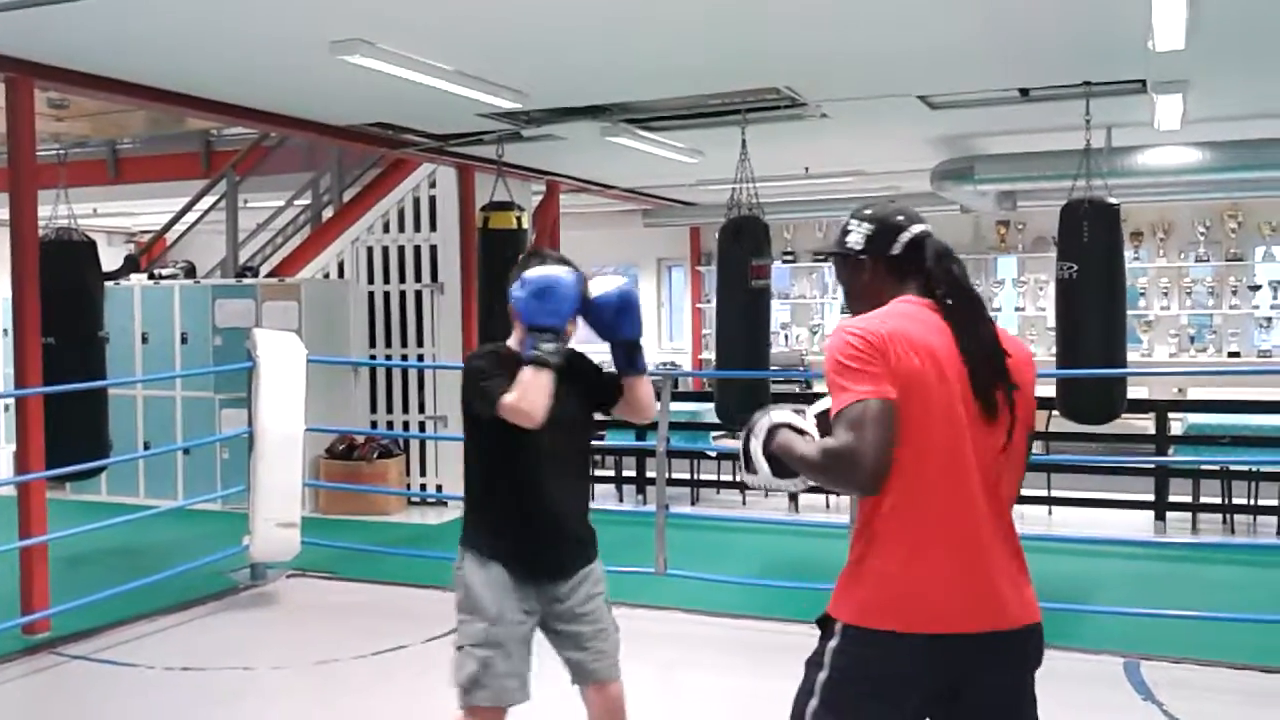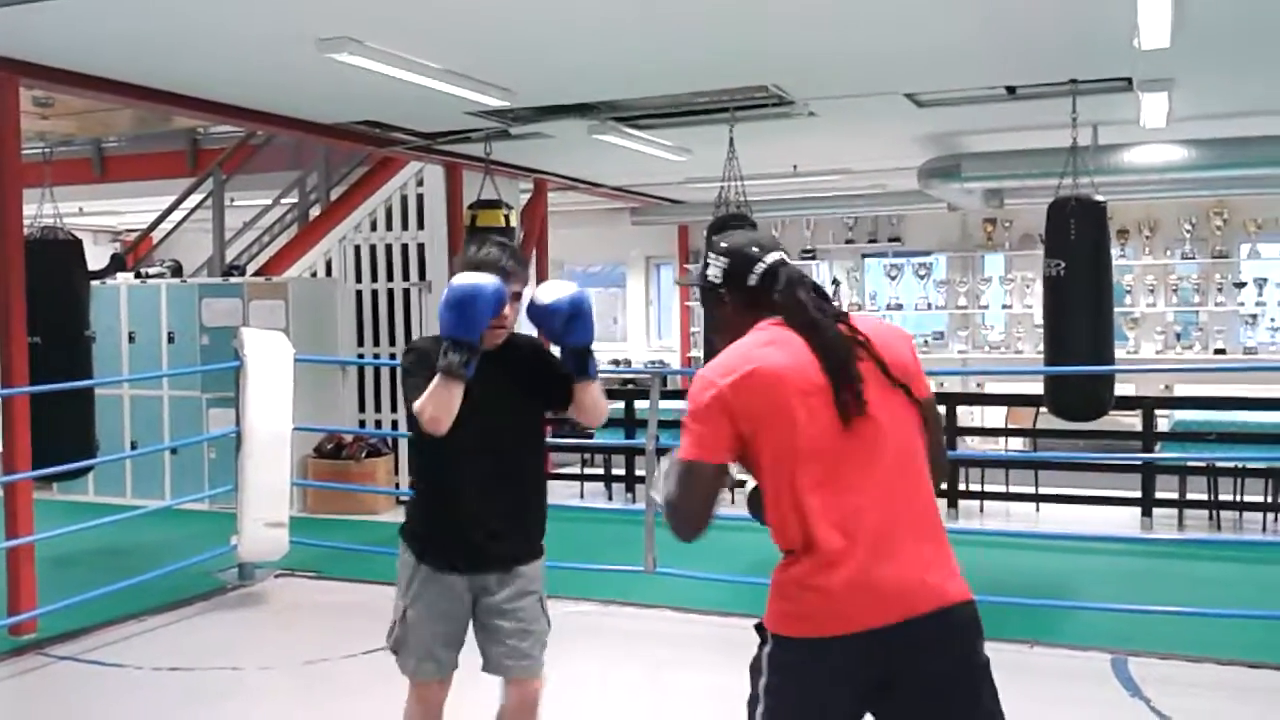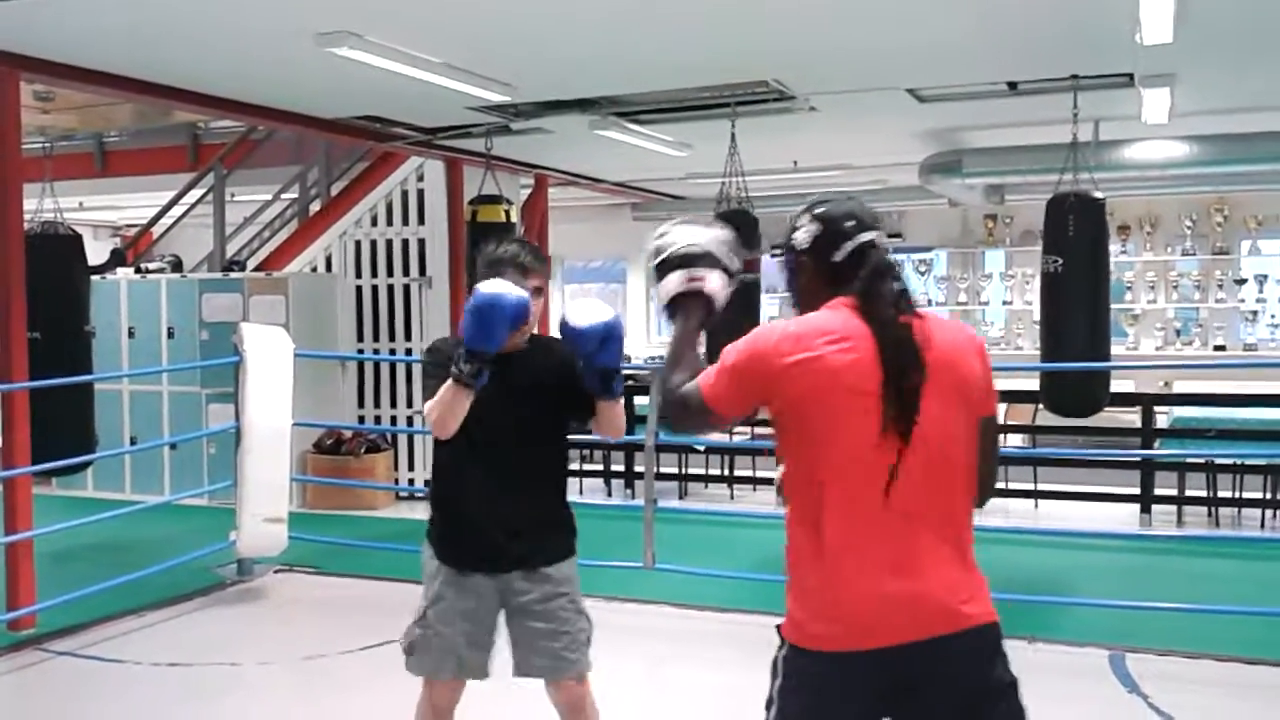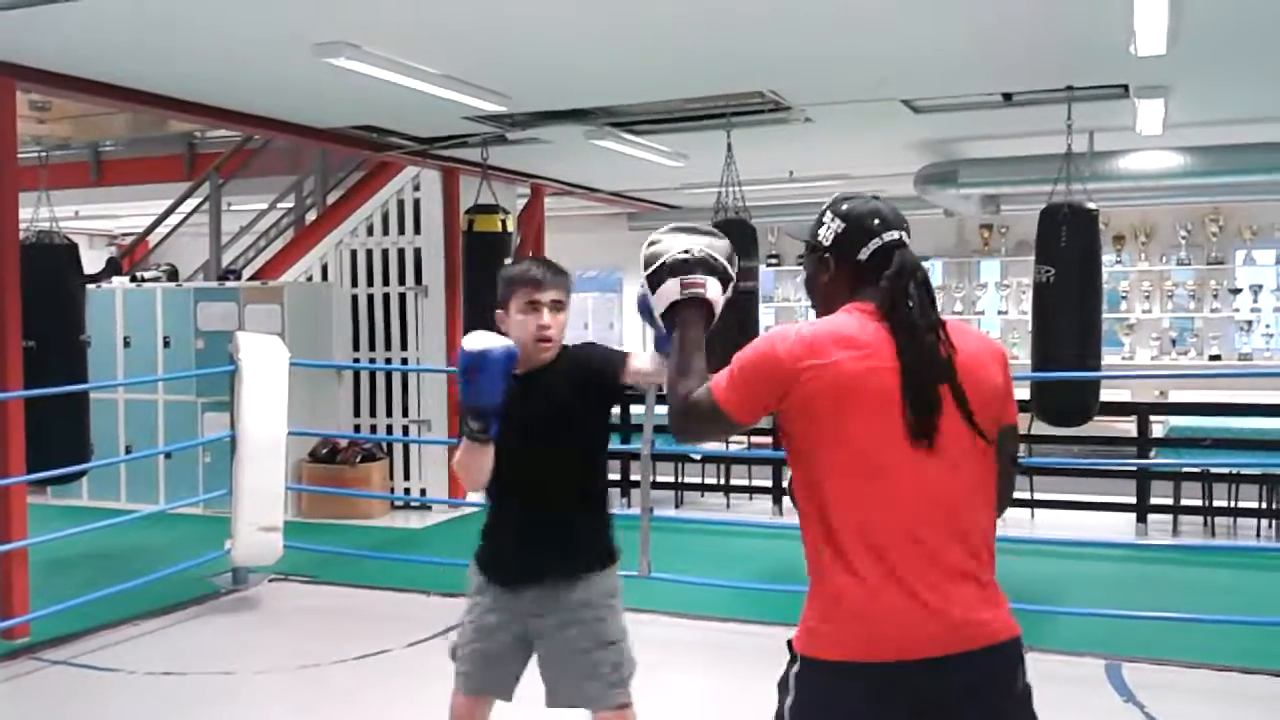
dt=0.4s
person 1, frame 1
left shoulder: (863, 338)
right shoulder: (1009, 353)
left elbow: (861, 466)
left wrist: (783, 442)
left hip: (887, 621)
right hip: (1003, 620)
person 1, frame 2
left shoulder: (725, 377)
right shoulder: (888, 339)
left elbow: (687, 520)
right elbow: (934, 466)
left wrist: (673, 478)
left hip: (821, 624)
right hip: (937, 609)
person 1, frame 3
left shoulder: (777, 350)
right shoulder: (963, 346)
left elbow: (676, 411)
right elbow: (980, 487)
left wrist: (689, 307)
left hip: (834, 636)
right hip: (957, 626)
person 1, frame 4
left shoulder: (791, 355)
right shoulder: (983, 355)
left elbow: (688, 418)
right elbow: (1001, 492)
left wrist: (682, 309)
left hip: (853, 653)
right hip: (980, 644)
person 2, frame 1
left shoulder: (575, 368)
right shoulder: (486, 364)
left elbow: (644, 411)
right elbow: (525, 412)
left wrist: (626, 343)
right wrist: (542, 336)
left hip: (572, 561)
right hip: (499, 563)
person 2, frame 2
left shoulder: (530, 356)
right shoulder: (425, 355)
left elbow: (593, 416)
right elbow: (435, 420)
left wrist: (578, 351)
right wrist: (460, 346)
left hip: (514, 554)
right hip: (435, 553)
person 2, frame 3
left shoulder: (557, 359)
right shoulder: (447, 356)
left elbow: (612, 427)
right elbow: (441, 425)
left wrist: (607, 372)
right wrist: (474, 357)
left hip: (544, 558)
right hip: (461, 557)
person 2, frame 4
left shoulder: (589, 366)
right shoulder: (490, 383)
left elbow: (646, 372)
right elbow: (472, 480)
right wrist: (481, 412)
left hip: (580, 577)
right hip: (500, 575)
